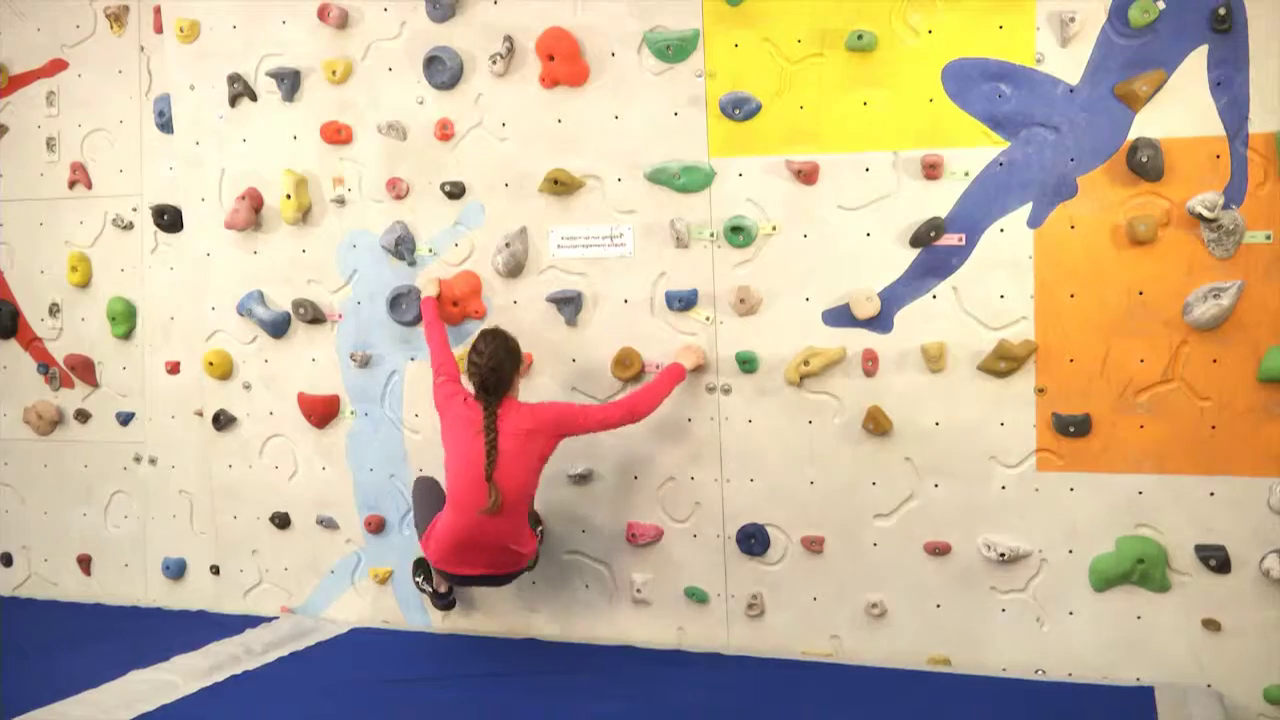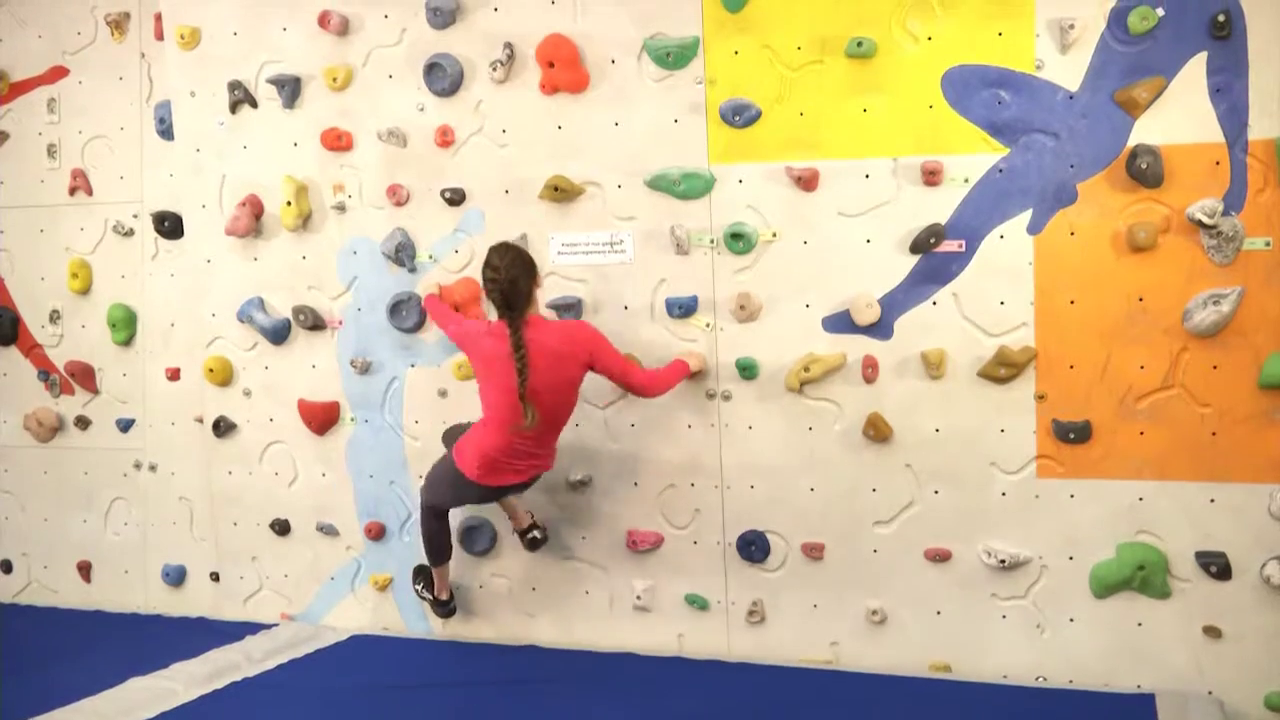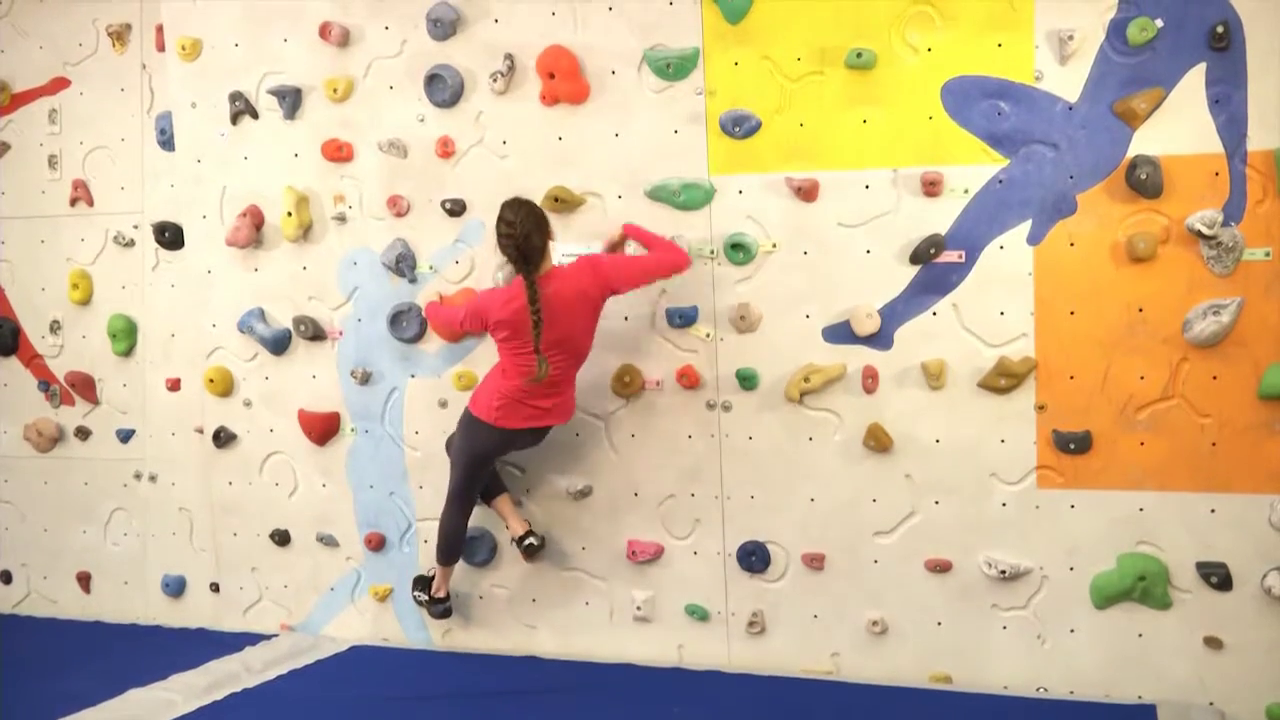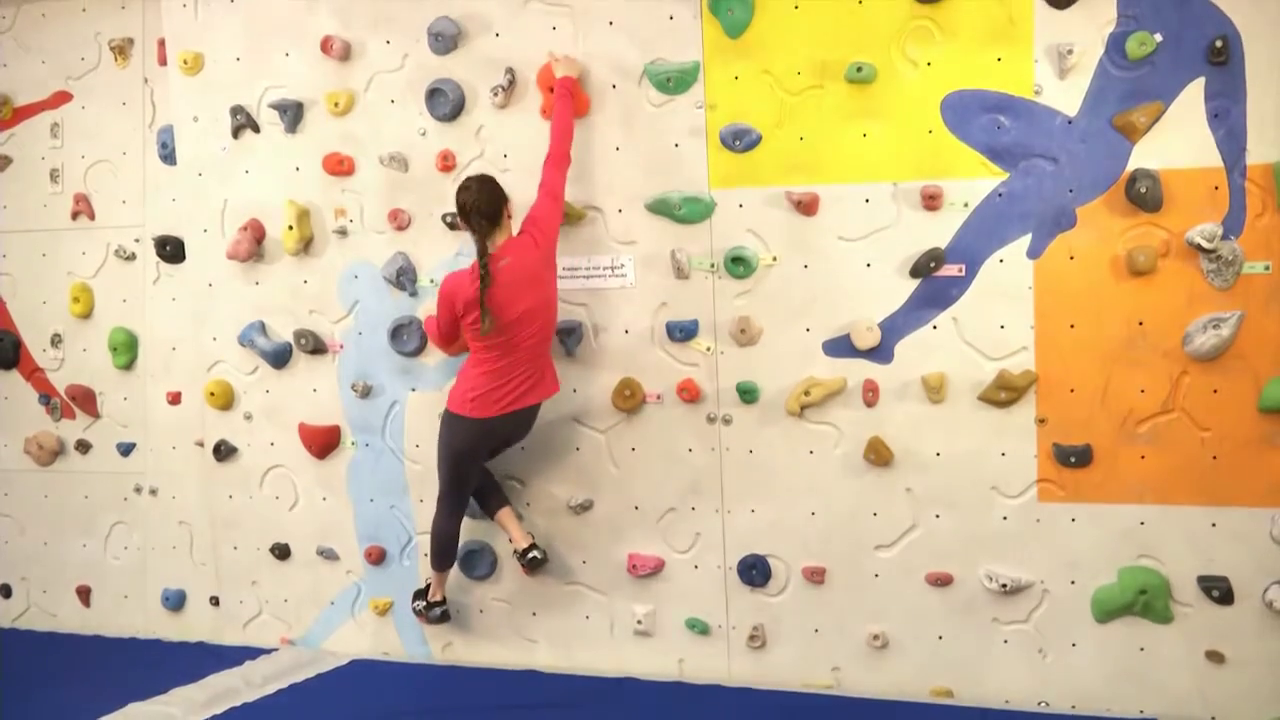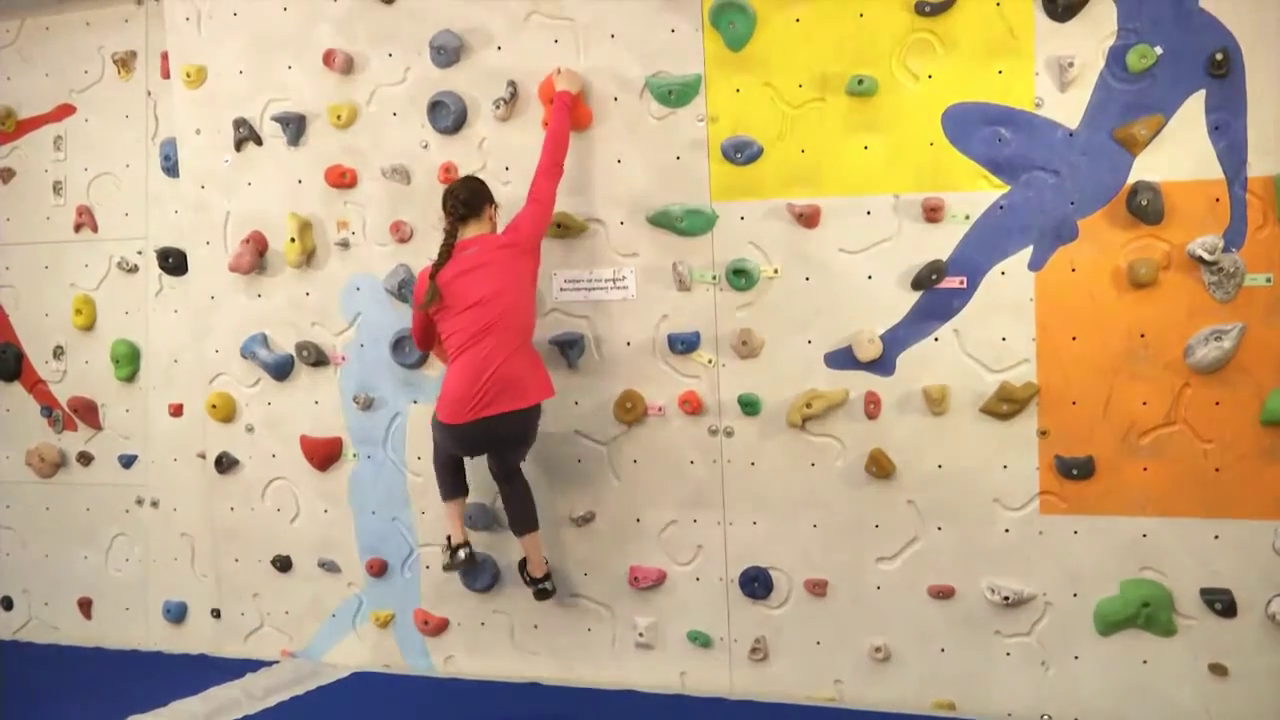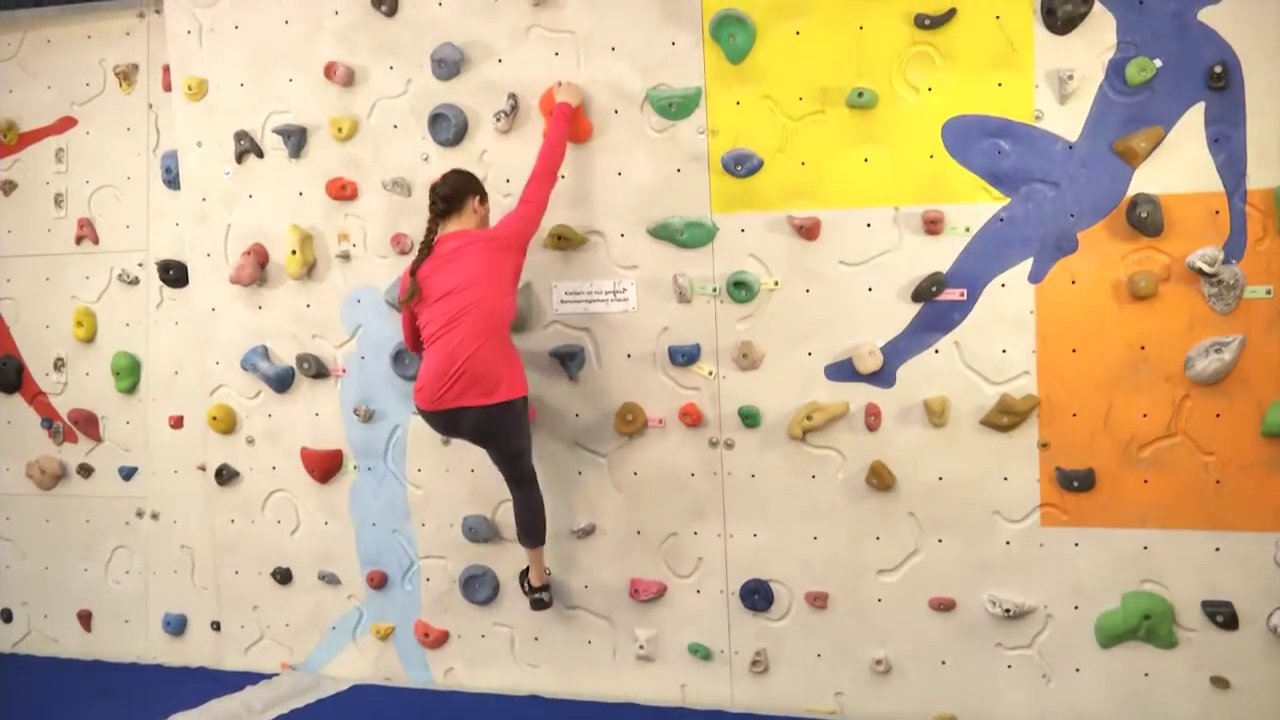
dt=0.5s
person 1, frame 1
left shoulder: (453, 408)
right shoulder: (544, 420)
left elbow: (439, 351)
right elbow: (631, 410)
left wrist: (429, 297)
right wrist: (679, 366)
left hip: (454, 558)
right hip: (509, 563)
left knee: (424, 486)
left ankle: (439, 586)
person 1, frame 2
left shoulder: (479, 339)
right shoulder: (576, 338)
left elbow: (445, 317)
right elbow: (646, 385)
left wrist: (431, 296)
right wrist: (685, 364)
left hip: (480, 471)
right hip: (529, 470)
left knee: (432, 499)
left ankle: (440, 592)
right ankle: (524, 523)
person 1, frame 3
left shoulder: (494, 303)
right shoulder: (589, 277)
left elbow: (449, 318)
right elbow: (676, 259)
left wrist: (430, 309)
right wrist: (627, 235)
left hip: (495, 419)
right hip: (544, 421)
left knee: (460, 496)
right knee: (468, 453)
left ankle: (438, 590)
right ankle: (521, 530)
person 1, frame 4
left shoulder: (457, 286)
right shoulder: (540, 243)
left elbow: (445, 340)
right elbow: (558, 160)
left wrist: (428, 322)
right wrist: (565, 84)
left hip: (474, 411)
right hip: (526, 408)
left knee: (451, 497)
right knee: (470, 466)
left ankle: (435, 595)
right ankle: (523, 542)
person 1, frame 5
left shoulder: (430, 278)
right shoulder: (519, 244)
left elbow: (424, 343)
right elbow: (549, 170)
right wrist: (563, 97)
left hip: (461, 417)
right hip: (520, 406)
left knee: (445, 453)
right knee: (507, 470)
left ankle: (456, 538)
right ankle: (538, 570)
person 1, frame 6
left shoulder: (415, 273)
right shoulder: (502, 241)
right elbow: (542, 178)
right wrist: (563, 108)
left hip: (435, 408)
right hip: (494, 401)
right knee: (522, 479)
right ankle: (538, 580)
